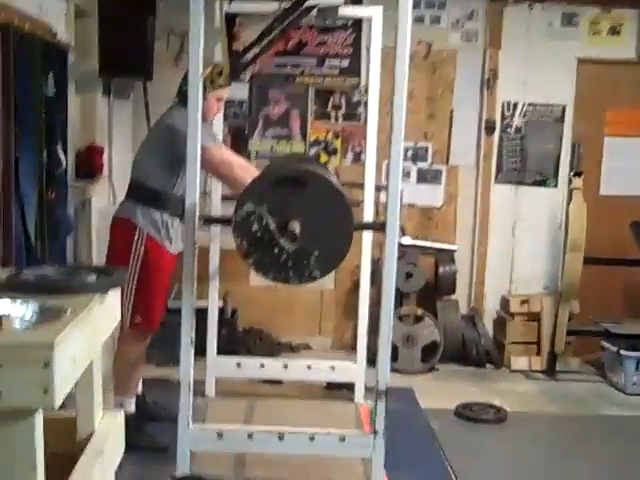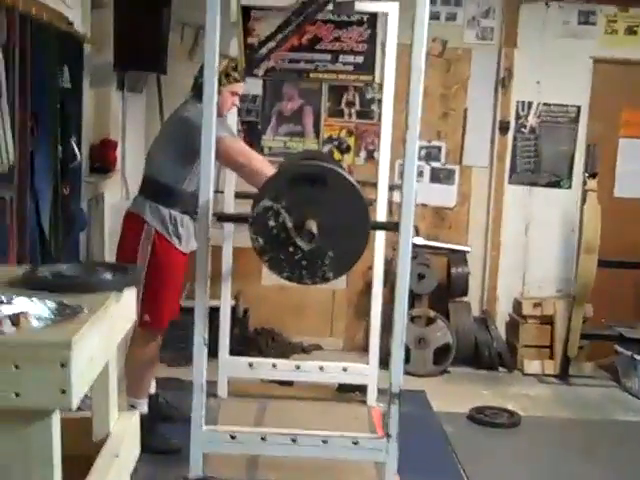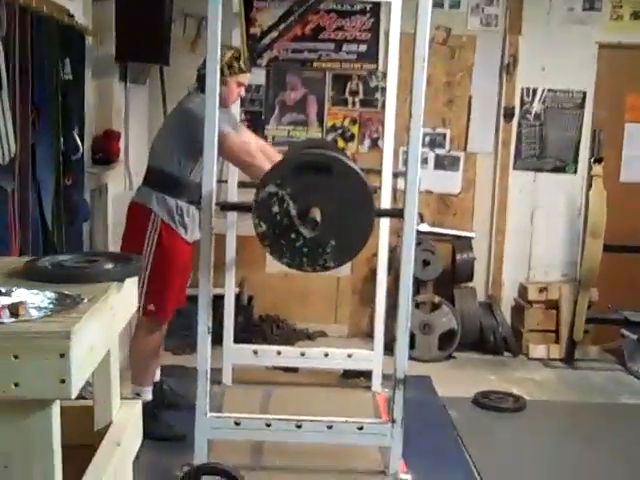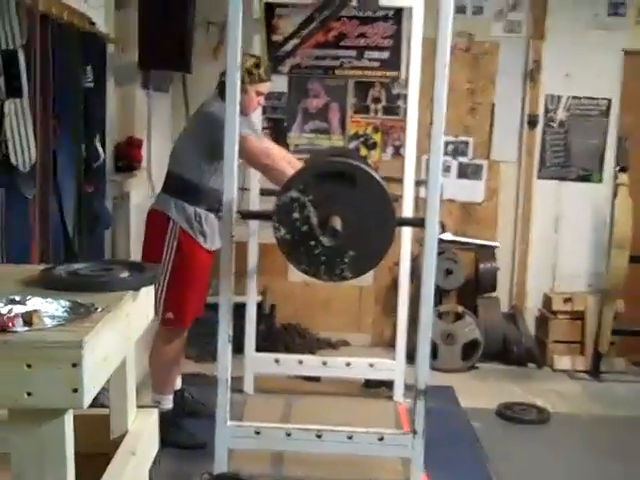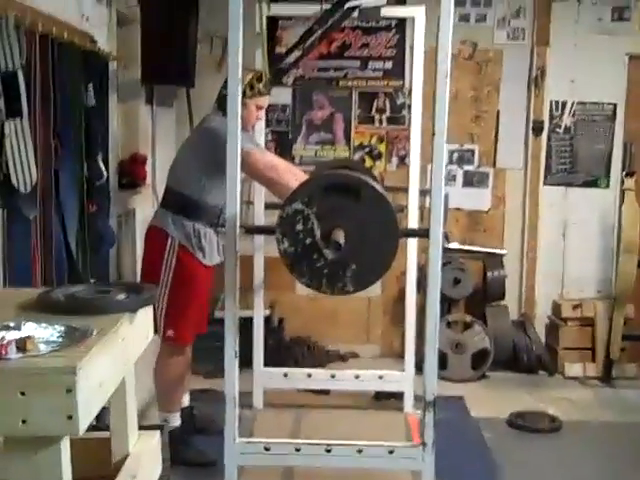
dt=0.2s
person 1, frame 1
left shoulder: (196, 127)
right shoulder: (179, 125)
left elbow: (236, 161)
right elbow: (226, 169)
left hip: (161, 231)
right hip: (142, 231)
left knee: (145, 323)
right knee: (135, 326)
left ankle: (135, 400)
right ankle: (124, 416)
person 1, frame 2
left shoulder: (212, 121)
right shoulder: (193, 118)
left elbow: (252, 156)
right elbow: (244, 163)
left hip: (175, 229)
right hip: (154, 227)
left knee: (158, 321)
right knee: (147, 325)
left ankle: (149, 399)
right ankle: (137, 417)
person 1, frame 3
left shoulder: (220, 112)
right shoulder: (196, 110)
left elbow: (258, 148)
right elbow: (245, 157)
left hip: (179, 217)
right hip: (159, 216)
left knee: (164, 310)
right knee: (151, 313)
left ankle: (152, 388)
right ankle: (143, 405)
person 1, frame 4
left shoulder: (236, 119)
right shoulder: (217, 116)
left elbow: (279, 153)
right elbow: (267, 162)
left hip: (199, 225)
right hip: (178, 224)
left knee: (182, 318)
right knee: (171, 322)
left ankle: (174, 395)
right ankle: (163, 414)
person 1, frame 5
left shoulder: (234, 133)
right shoulder: (218, 130)
left elbow: (280, 165)
right elbow: (271, 175)
left hip: (198, 240)
right hip: (178, 240)
left knee: (186, 335)
right knee: (174, 339)
left ankle: (182, 411)
right ankle: (171, 433)
